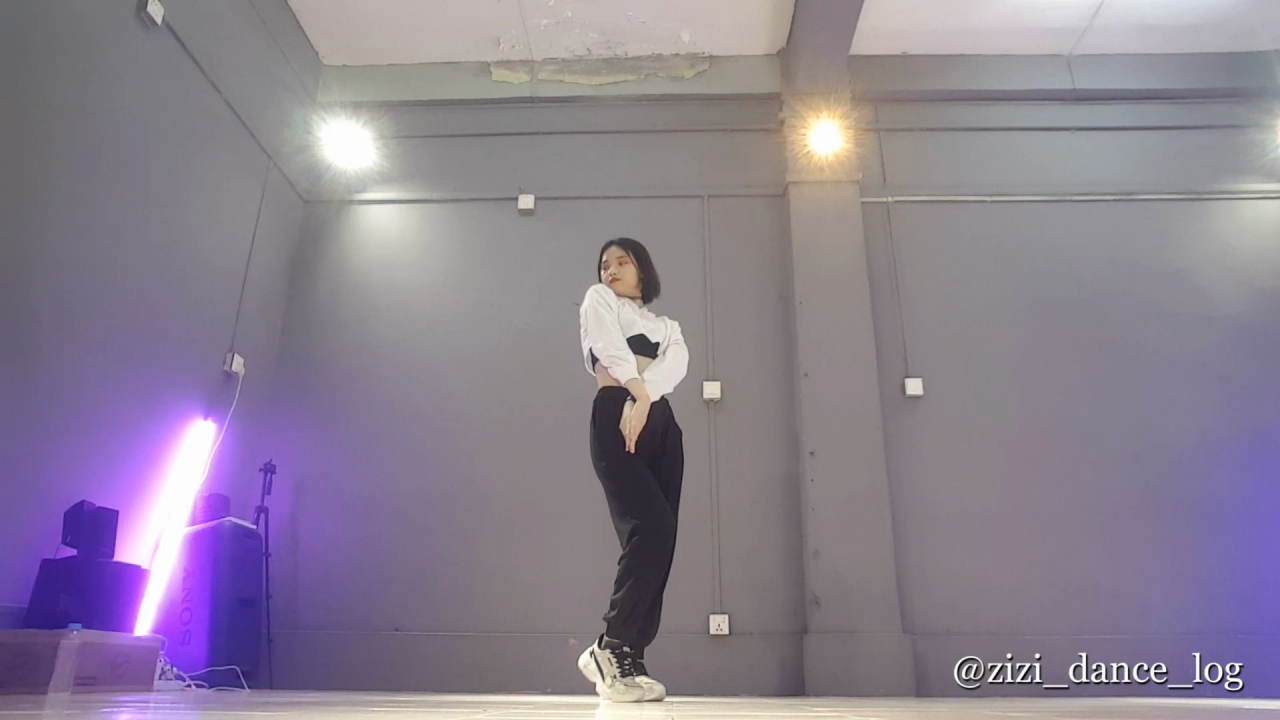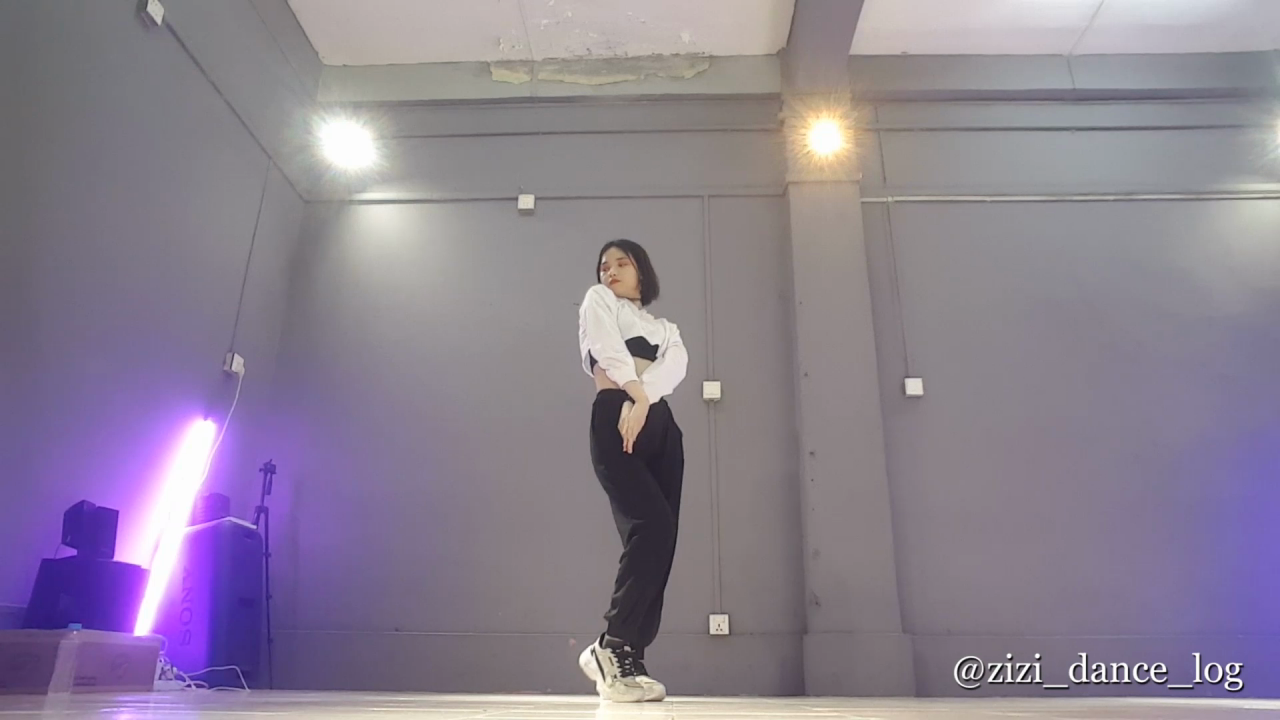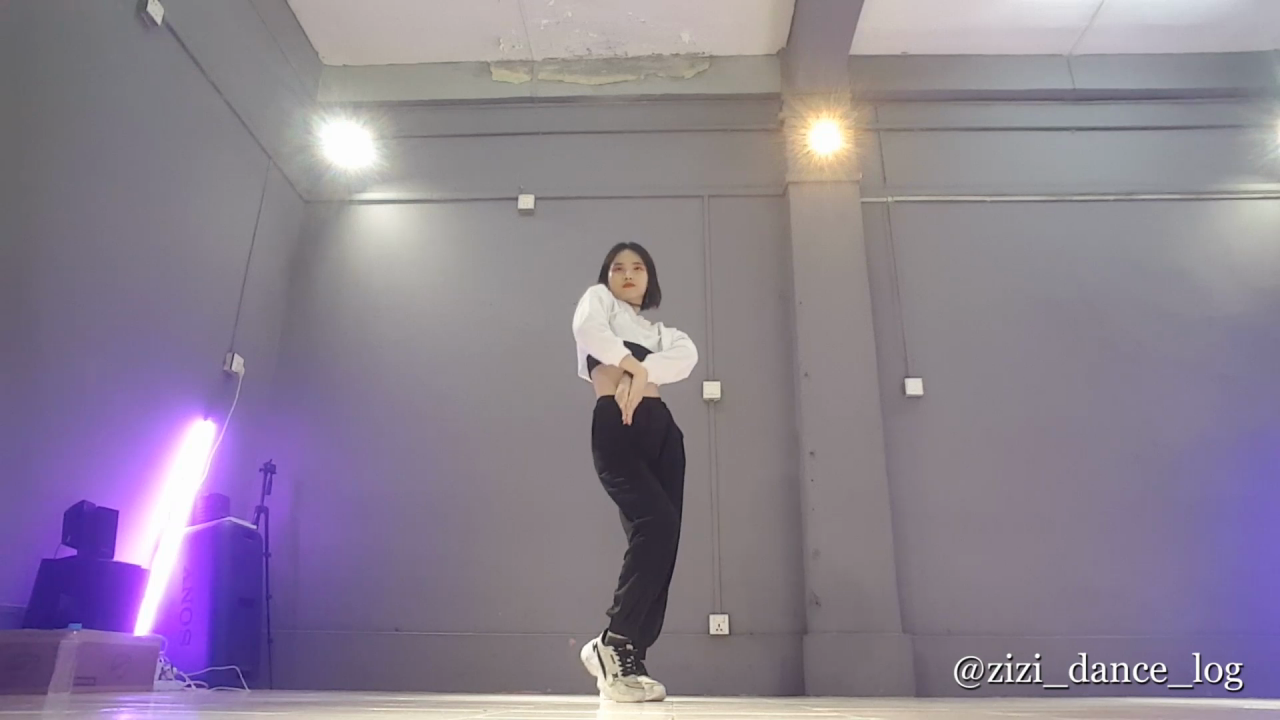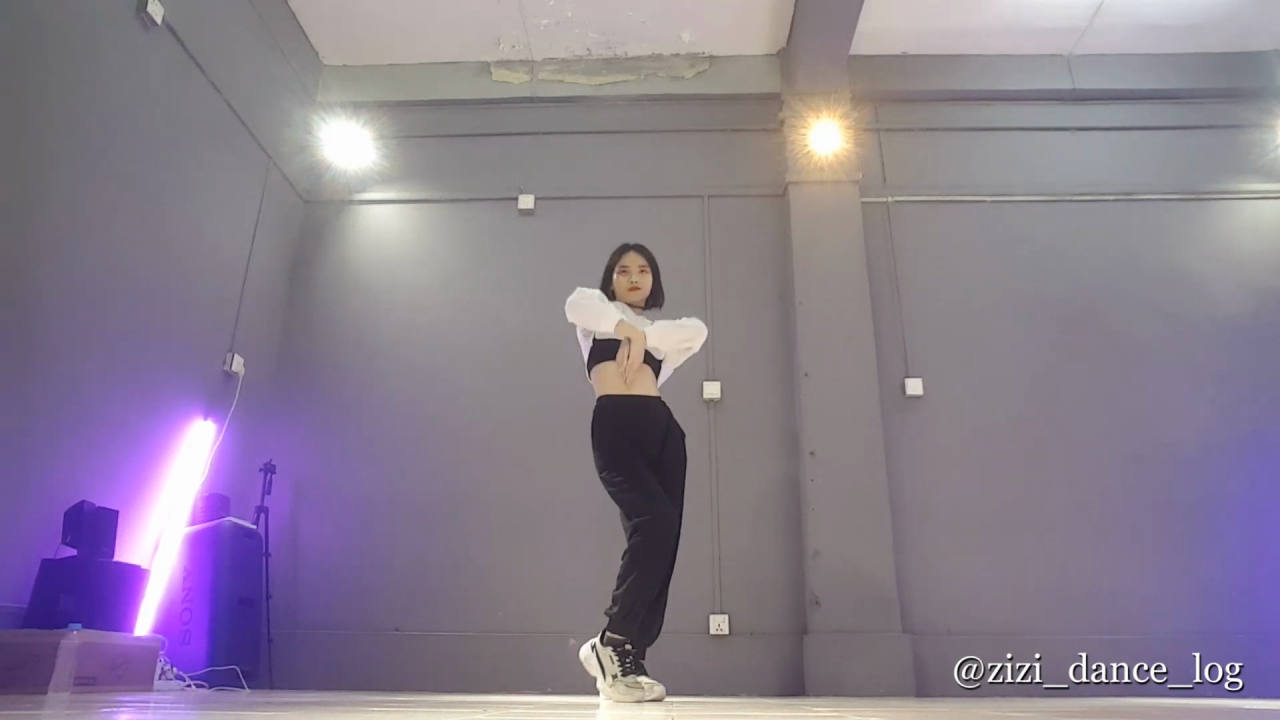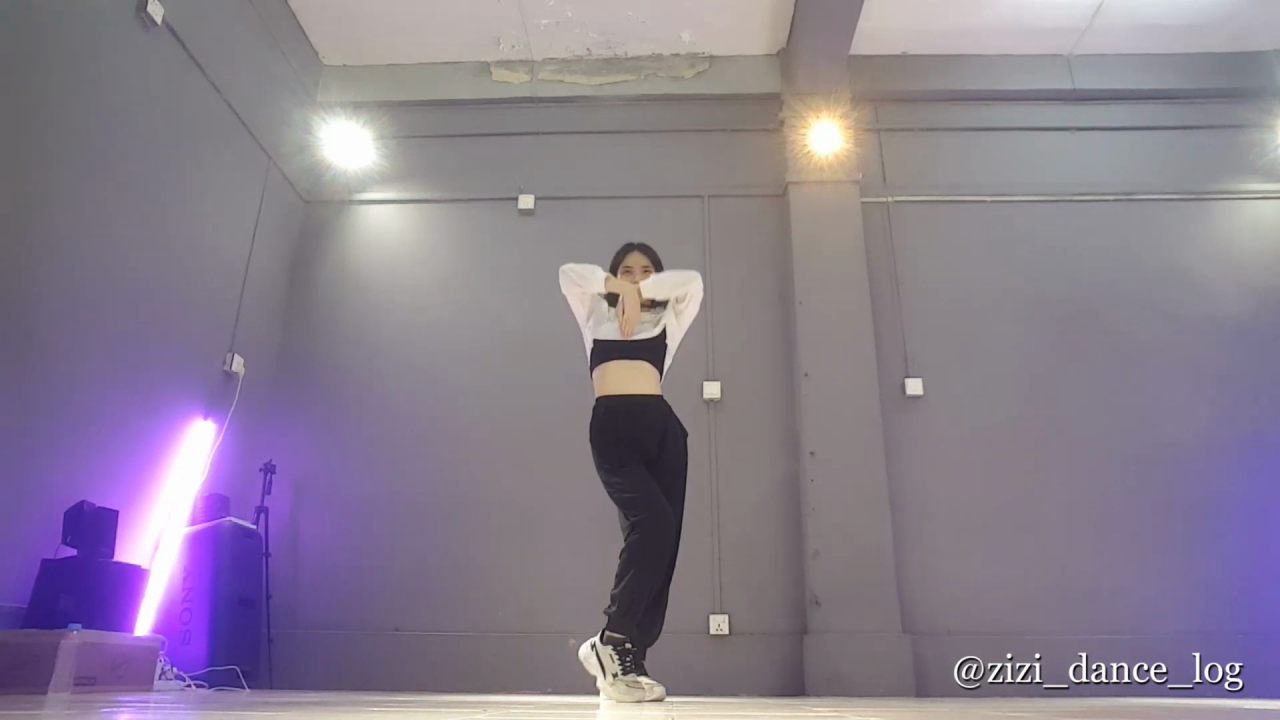
dt=0.4s
person 1, frame 1
left shoulder: (665, 325)
right shoulder: (599, 299)
left elbow: (675, 363)
right elbow: (610, 345)
left wrist: (643, 399)
right wrist: (637, 389)
left hip: (660, 422)
right hip: (616, 415)
left knee: (660, 536)
right knee: (651, 527)
left ankle: (629, 659)
right ankle: (610, 646)
person 1, frame 2
left shoulder: (664, 328)
right shoulder: (599, 300)
left elbow: (674, 366)
right elbow: (605, 344)
left wrist: (642, 398)
right wrist: (634, 395)
left hip: (660, 425)
right hip: (616, 421)
left knee: (661, 536)
right knee: (651, 526)
left ankle: (628, 660)
right ankle: (611, 645)
person 1, frame 3
left shoulder: (659, 330)
right shoulder: (600, 301)
left elbow: (687, 355)
right elbow: (587, 329)
left wrist: (643, 371)
right wrist: (628, 361)
left hip: (661, 428)
right hip: (615, 426)
left knee: (662, 537)
right knee: (657, 525)
left ankle: (630, 658)
right ankle: (613, 642)
person 1, frame 4
left shoulder: (663, 330)
right shoulder: (600, 312)
left elbow: (696, 330)
right elbow: (577, 303)
left wrist: (644, 333)
right wrist: (626, 325)
left hip: (660, 427)
right hip: (614, 426)
left knee: (664, 536)
right knee: (653, 524)
left ankle: (629, 659)
right ankle: (611, 642)
person 1, frame 5
left shoulder: (667, 320)
right shoulder: (598, 315)
left elbow: (691, 281)
right elbow: (570, 275)
left wrist: (642, 289)
right wrist: (617, 286)
left hip: (661, 427)
right hip: (612, 427)
left knee: (664, 536)
right knee: (651, 523)
left ankle: (629, 659)
right ankle: (611, 642)
